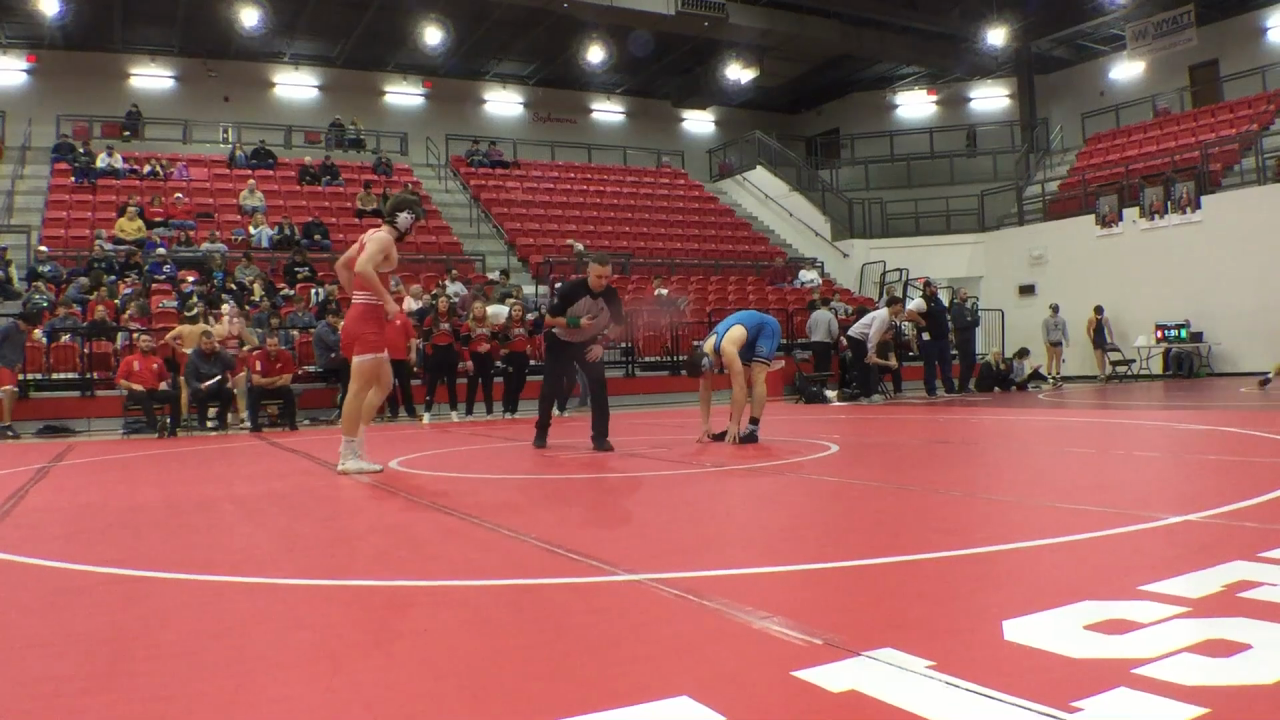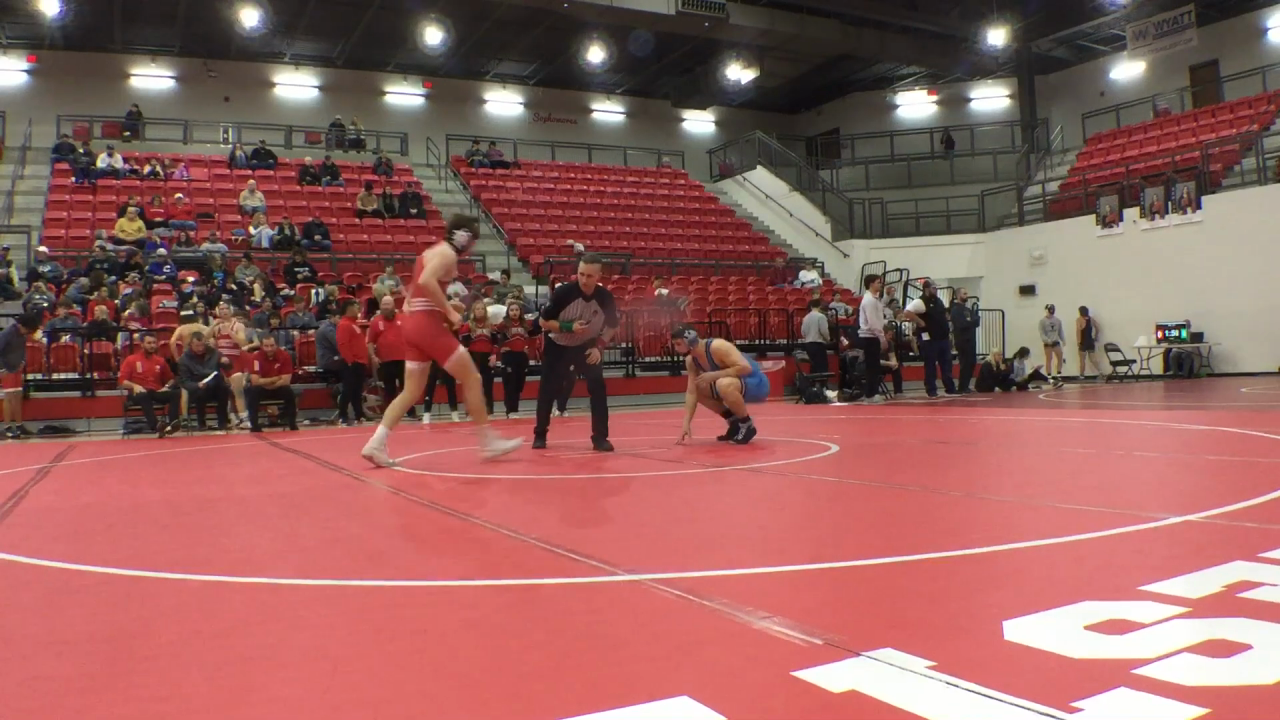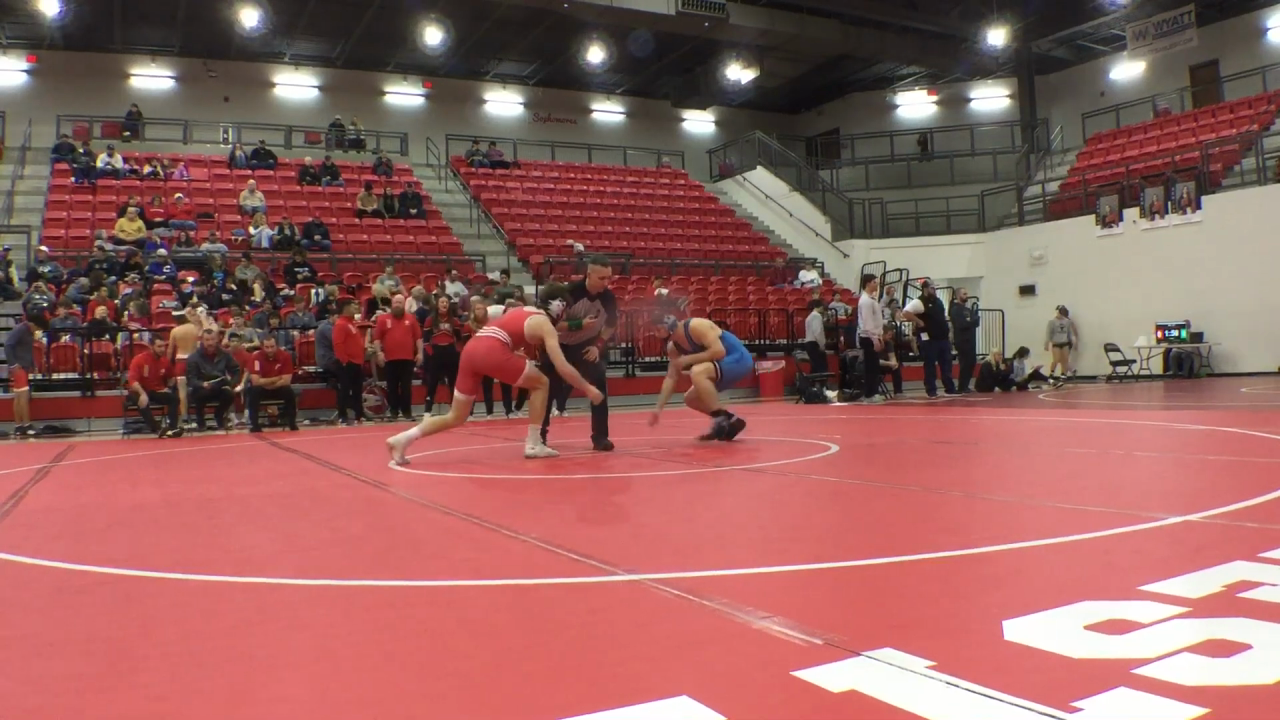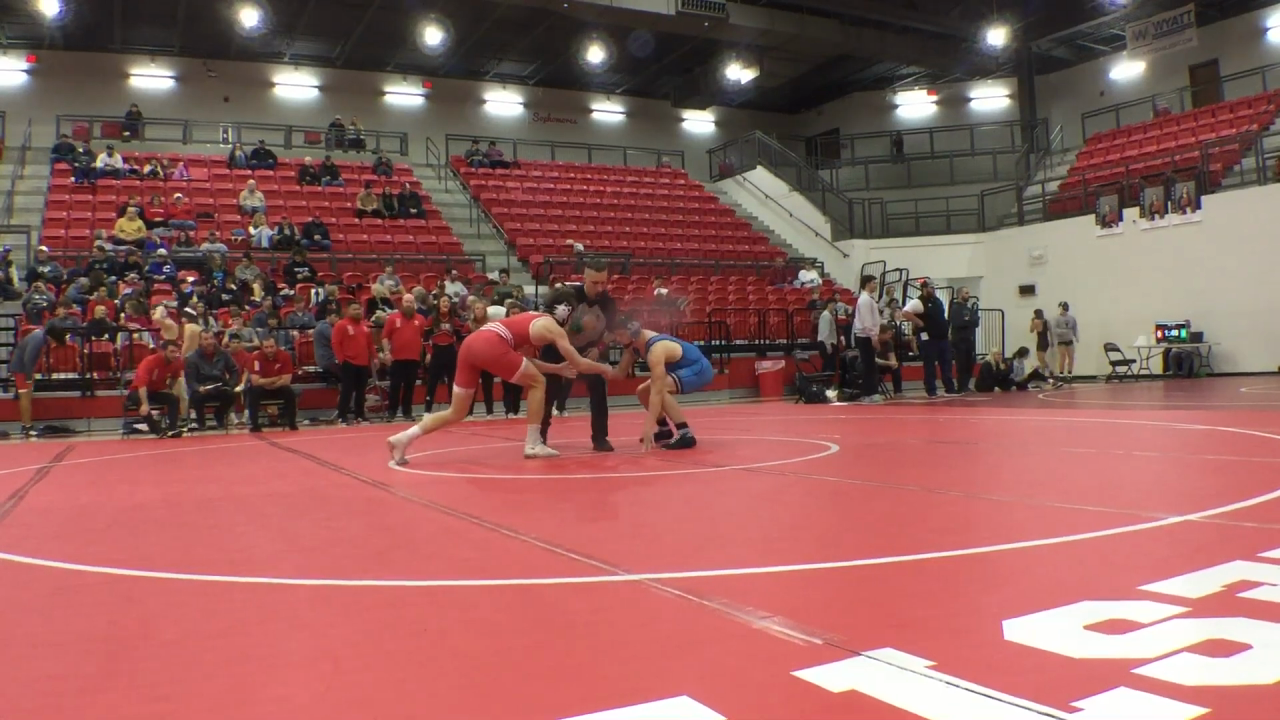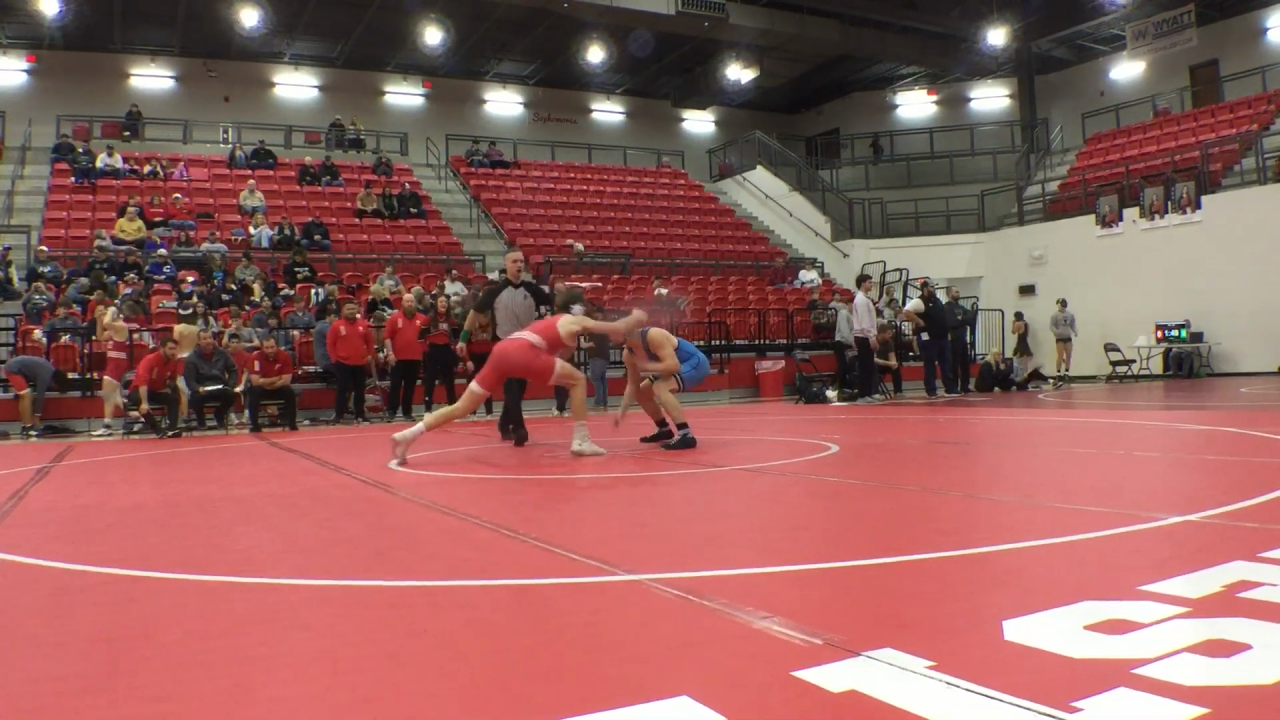
dt=0.7s
person 1, frame 1
left shoulder: (371, 235)
right shoulder: (384, 238)
left elbow: (341, 266)
right elbow: (362, 269)
right wrist: (387, 299)
left hip: (363, 318)
right hip: (368, 320)
left knee: (384, 384)
right knee: (359, 389)
left ankle: (352, 448)
right ankle: (348, 457)
person 1, frame 2
left shoulder: (431, 253)
right shoulder: (447, 254)
right elbow: (425, 281)
left wrist: (442, 306)
right wrist: (449, 311)
left hip: (412, 324)
right hip: (428, 325)
left knee: (412, 393)
right knee: (472, 379)
left ankle: (376, 444)
right ankle: (489, 442)
person 1, frame 3
left shoulder: (522, 310)
right shoulder: (546, 325)
right elbow: (563, 367)
left wrist: (516, 355)
right wrist: (587, 389)
left hip: (471, 349)
right hip: (492, 352)
left knee: (456, 418)
right knee: (541, 384)
left ankle: (402, 439)
right ankle: (533, 444)
person 1, frame 4
left shoulder: (533, 318)
right shoulder: (553, 327)
left elbow: (522, 359)
right elbow: (579, 363)
left wrist: (556, 368)
right wrist: (604, 369)
left hip: (471, 344)
right hip: (490, 346)
left knee: (455, 413)
right knee: (537, 383)
left ankle: (402, 439)
right ankle: (534, 444)
person 1, frame 5
left shoulder: (549, 321)
right shoulder: (575, 321)
right elbow: (615, 329)
right wrist: (635, 319)
left hip: (502, 349)
right hip: (522, 354)
left knee: (461, 408)
right knee: (578, 380)
left ankle: (406, 437)
right ankle: (581, 441)
person 2, frame 1
left shoulder: (611, 295)
right shoulder: (570, 289)
left elbow: (617, 323)
right elbow: (549, 319)
left wrist: (601, 344)
right wrist: (577, 323)
left hip: (588, 345)
right hip: (560, 342)
left knee: (599, 385)
right knee: (551, 388)
left ankle: (600, 437)
right ankle: (541, 431)
person 2, frame 2
left shoulder: (605, 297)
right shoulder: (563, 292)
left elbow: (612, 326)
right elbow: (543, 321)
left wrist: (599, 346)
right wrist: (569, 327)
left hip: (587, 346)
right hip: (557, 347)
left knee: (598, 386)
right knee: (549, 389)
left ankle: (600, 437)
right ankle: (540, 434)
person 2, frame 3
left shoulder: (608, 297)
right shoulder: (569, 292)
left elbow: (611, 325)
left wrist: (598, 345)
right wrist: (578, 325)
left hip: (587, 346)
right hip: (559, 345)
left knee: (599, 384)
right knee: (549, 389)
left ankle: (600, 437)
right ankle: (539, 434)
person 2, frame 4
left shoulder: (607, 302)
left elbow: (612, 329)
left wrist: (599, 348)
right wrist: (580, 326)
left hip: (588, 350)
right hip: (558, 349)
left knee: (598, 387)
right knee: (549, 390)
left ankle: (600, 438)
right ankle: (539, 434)
person 2, frame 5
left shoulder: (532, 289)
right shoulder: (495, 290)
left elbow: (555, 303)
right elbow: (475, 312)
right wrist: (464, 338)
left knee: (517, 389)
right knee: (512, 388)
left ankle: (506, 425)
right ankle: (518, 430)
